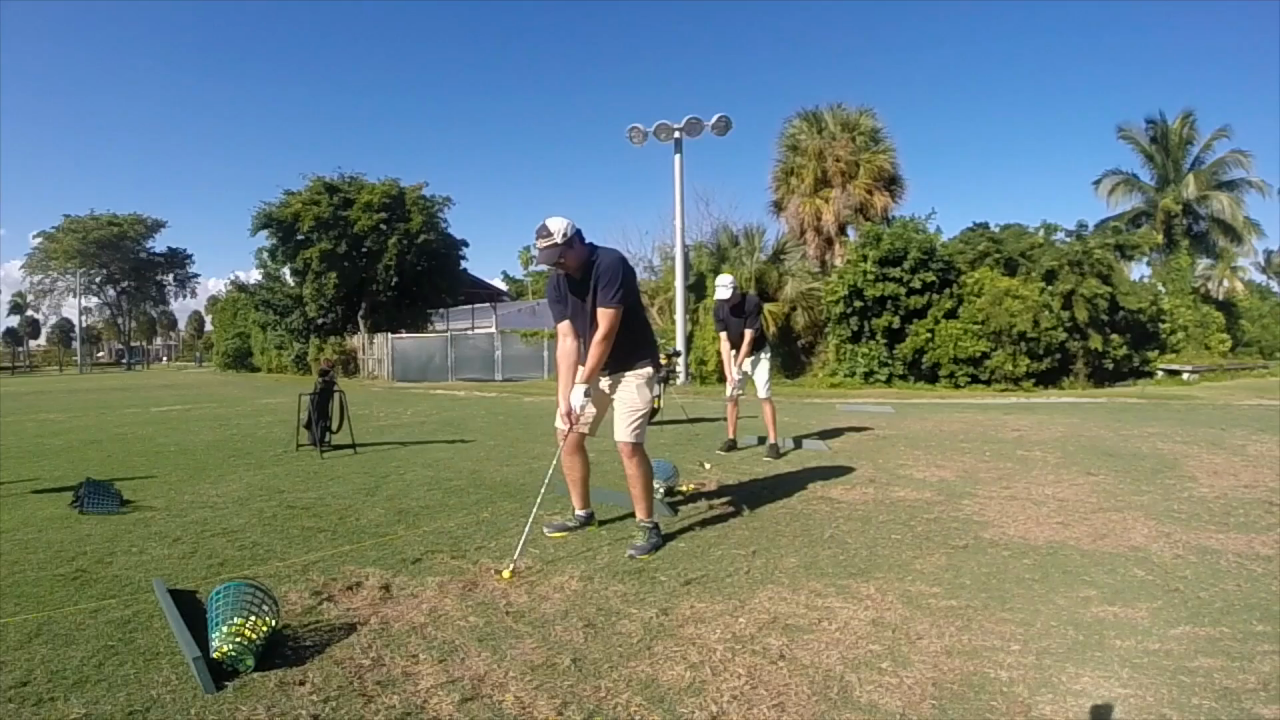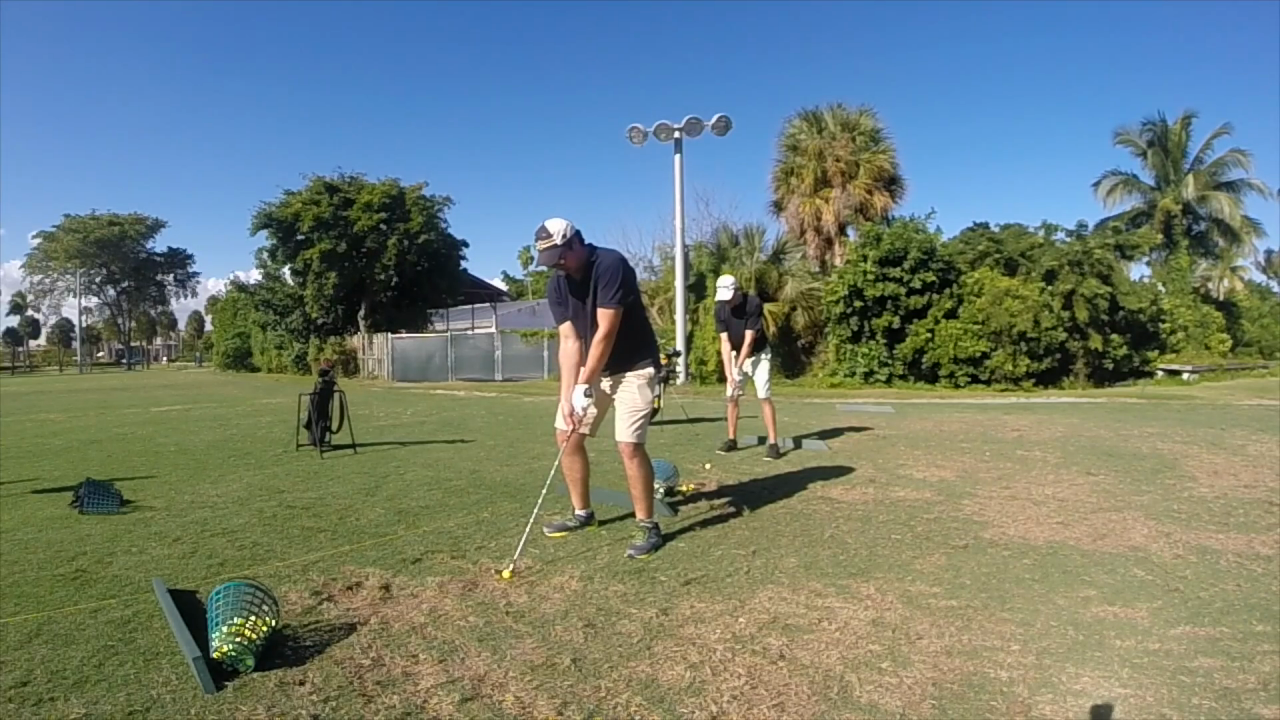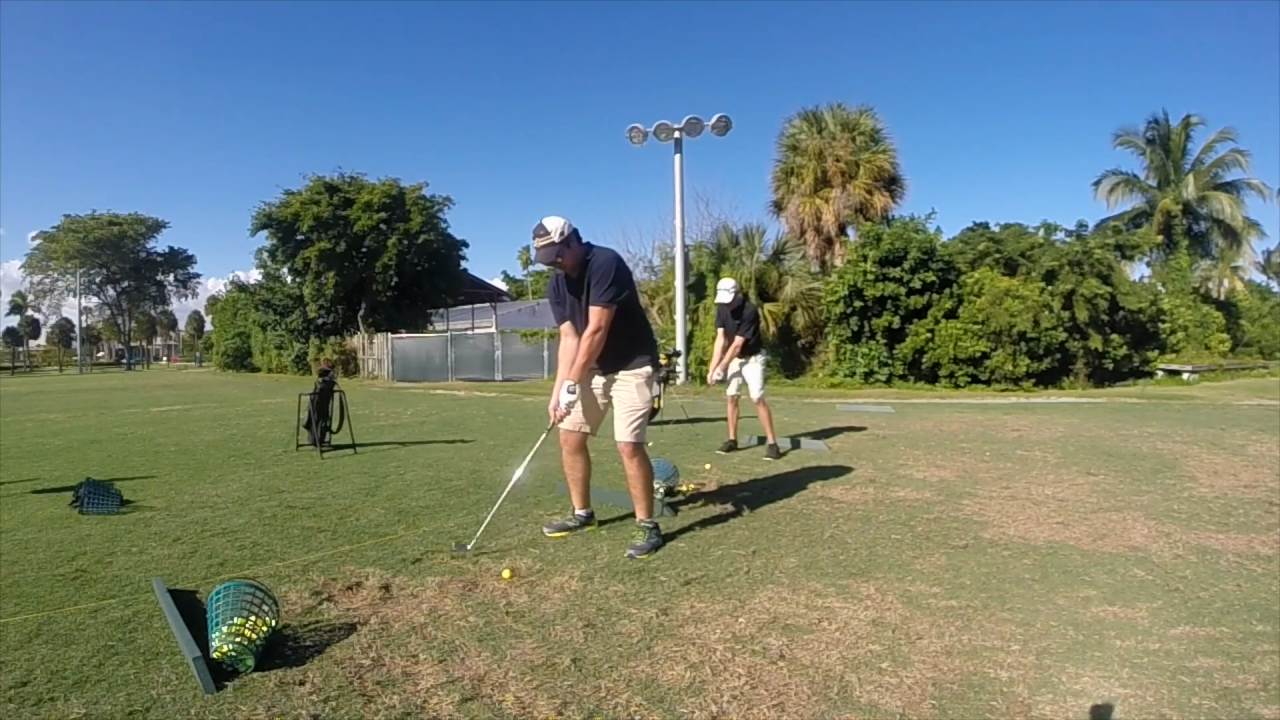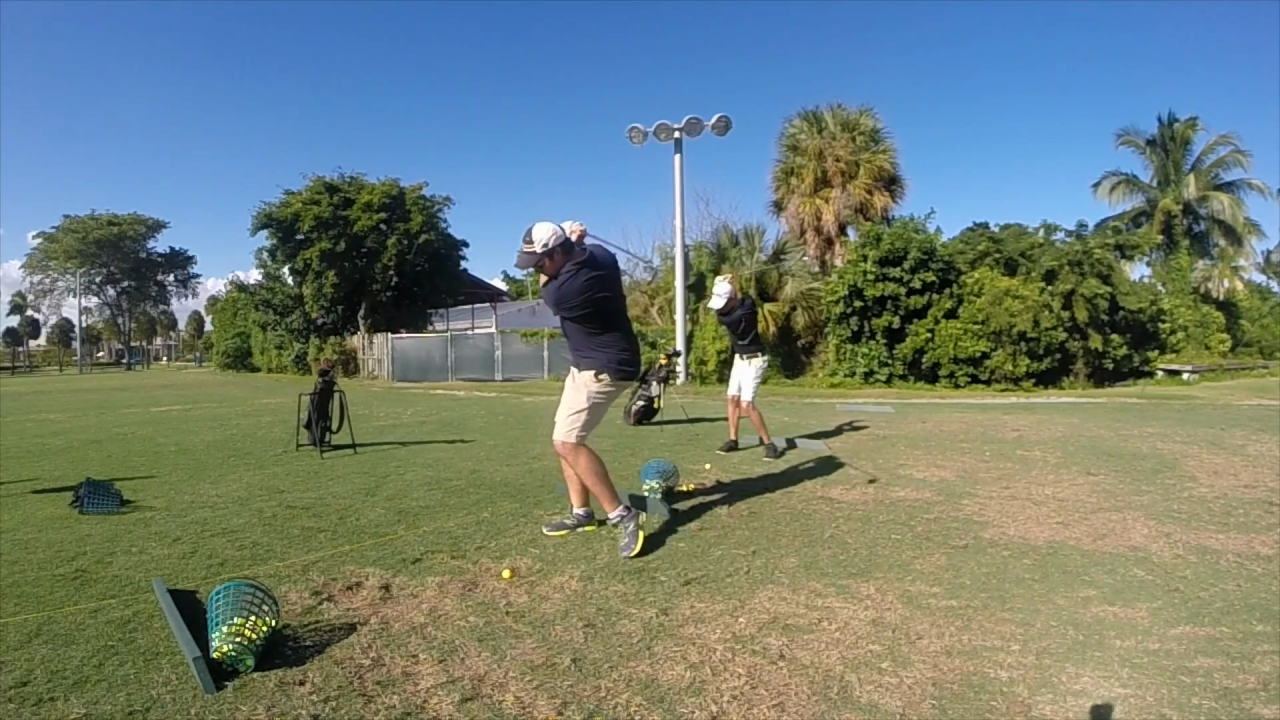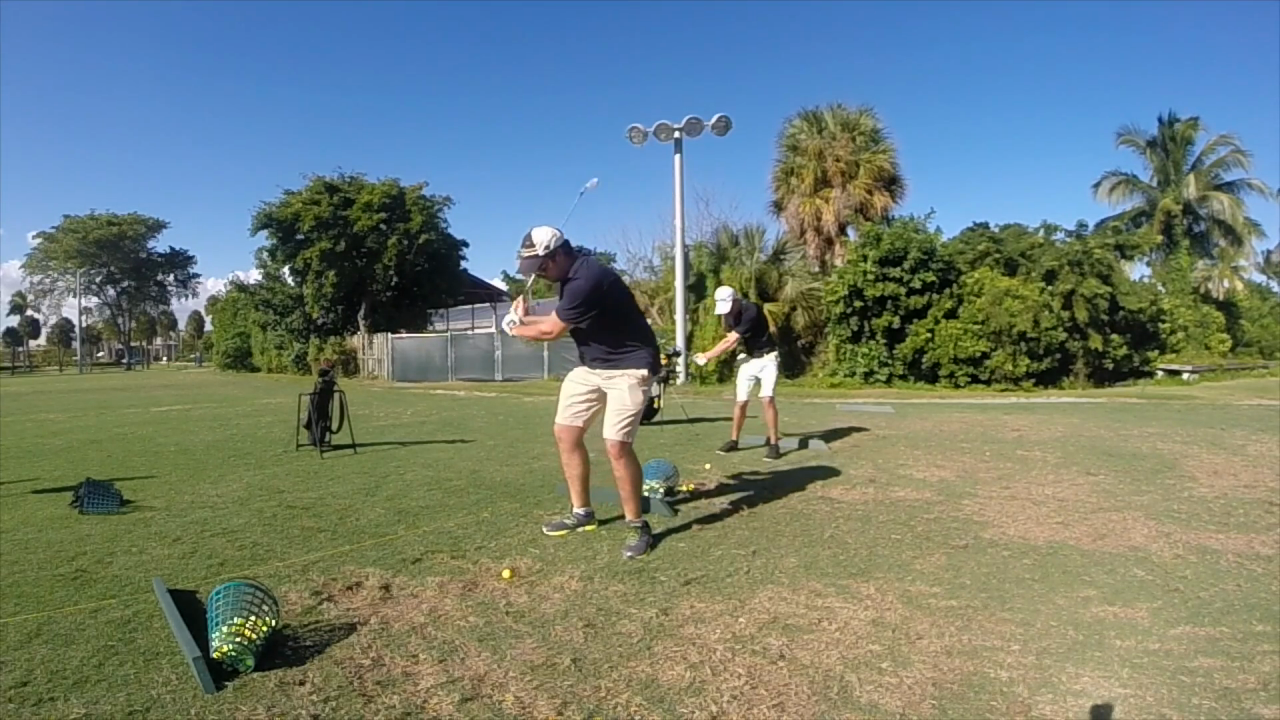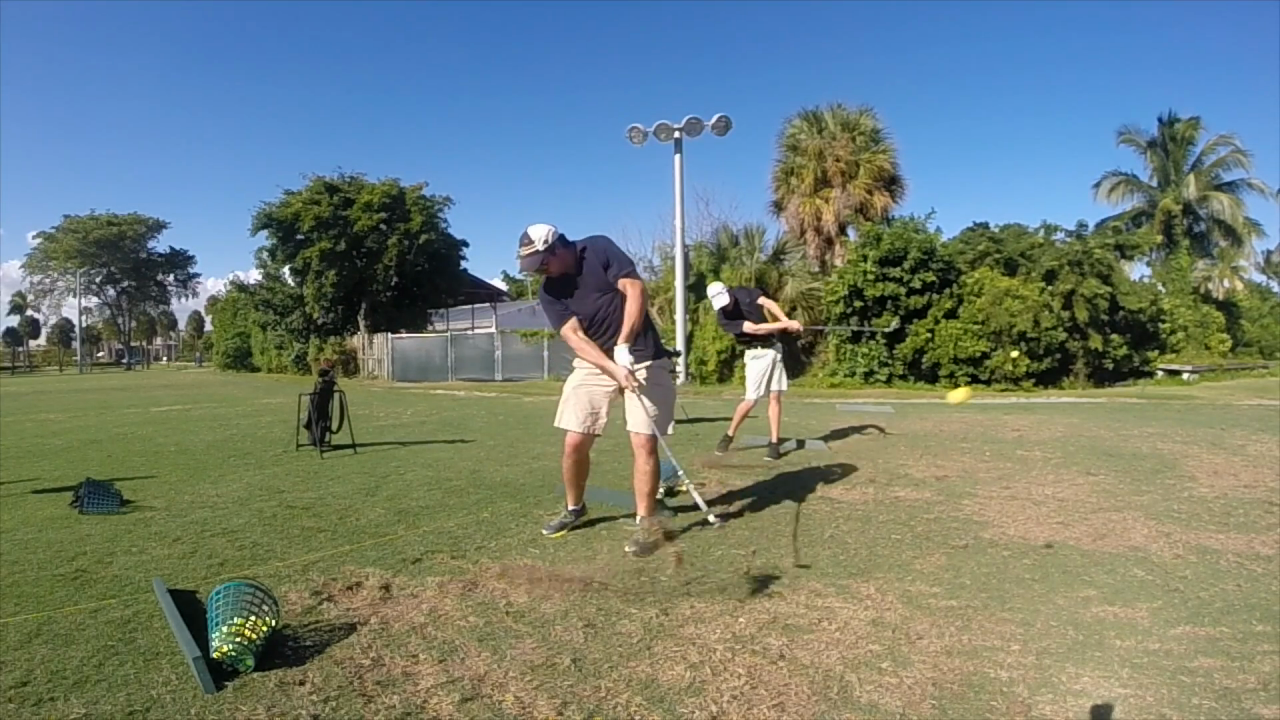
dt=0.7s
person 1, frame 1
left shoulder: (611, 264)
right shoulder: (556, 283)
left elbow: (605, 332)
right elbow: (567, 339)
left wrist: (582, 386)
right wrist: (563, 394)
left hip: (632, 366)
right hip: (591, 365)
left knee: (628, 444)
right knee: (568, 436)
left ankle: (648, 526)
right ankle: (582, 513)
person 1, frame 2
left shoulder: (611, 265)
right shoulder: (557, 284)
left elbow: (605, 333)
right elbow: (570, 341)
left wrist: (584, 388)
right wrist: (566, 396)
left hip: (633, 367)
right hip: (591, 365)
left knee: (629, 445)
right knee: (567, 435)
left ankle: (648, 526)
right ankle: (582, 513)
person 1, frame 3
left shoulder: (606, 264)
right shoulder: (558, 282)
left elbow: (596, 332)
right elbow: (568, 337)
left wrist: (570, 384)
right wrist: (560, 390)
left hip: (632, 366)
right hip: (593, 367)
left knee: (628, 445)
right knee: (569, 436)
left ankle: (648, 526)
right ankle: (582, 514)
person 1, frame 4
left shoulder: (562, 291)
right shoulder: (601, 255)
left wrist: (567, 239)
right wrist: (575, 239)
left hip: (602, 369)
right hip: (594, 363)
left knee: (566, 441)
right knee: (568, 438)
left ankle: (623, 516)
right ankle: (582, 513)
person 1, frame 5
left shoulder: (587, 279)
right shoulder: (568, 277)
left elbow: (552, 330)
right elbow: (561, 323)
left wrist: (515, 327)
right wrist: (525, 318)
left hip: (630, 366)
right hip: (592, 363)
left knee: (616, 445)
right knee: (565, 432)
left ankle: (637, 525)
right ankle: (582, 512)
person 1, frame 6
left shoulder: (599, 249)
right shoulder: (550, 291)
left elbow: (636, 292)
right elbow: (575, 337)
left wrist: (623, 345)
right wrist: (612, 369)
left hip: (645, 360)
right hip: (594, 364)
left knee: (644, 441)
right knee: (574, 442)
left ankle: (644, 523)
right ankle: (574, 508)
person 2, frame 1
left shoulder: (752, 303)
right shoulder: (719, 309)
left elbow: (748, 338)
right elbow: (724, 341)
left wrist: (737, 367)
right wrist: (728, 371)
left hip: (758, 354)
right hip: (735, 354)
left knee: (764, 396)
right knee: (731, 396)
left ankle: (773, 442)
right ankle: (731, 439)
person 2, frame 2
left shoulder: (754, 304)
right shoulder: (720, 310)
left elbow: (749, 339)
right elbow: (725, 342)
left wrist: (738, 368)
right wrist: (728, 373)
left hip: (758, 355)
right hip: (736, 354)
left knee: (764, 397)
right knee: (732, 397)
left ankle: (773, 443)
right ankle: (732, 439)
person 2, frame 3
left shoulder: (749, 311)
right shoulder: (722, 309)
left elbow: (737, 344)
right elbow: (720, 339)
left wrist: (720, 367)
right wrist: (713, 368)
left hip: (753, 358)
right hip: (736, 358)
left knee: (758, 399)
right knee: (732, 397)
left ankle: (772, 443)
right ankle: (732, 439)
person 2, frame 4
left shoulder: (733, 319)
right shoulder: (746, 301)
left elbow: (720, 314)
left wrist: (720, 285)
right wrist: (726, 285)
left hip: (752, 361)
right hip: (741, 358)
left knee: (746, 404)
right knee: (732, 399)
left ankle: (769, 443)
right ankle: (733, 440)
person 2, frame 5
left shoulder: (751, 311)
right shoulder: (728, 314)
left elbow: (731, 342)
right elbow: (729, 341)
left wrist: (708, 356)
right wrist: (709, 355)
left hip: (767, 358)
right hip: (747, 359)
left knee: (767, 400)
right knee: (741, 401)
left ankle: (773, 444)
right ankle: (733, 441)
person 2, frame 6
left shoulder: (742, 293)
right shoulder: (723, 318)
left elbow: (768, 303)
right elbow: (755, 329)
left wrist: (786, 320)
right wrist: (785, 325)
left hip: (774, 348)
right hip: (756, 354)
left knee: (775, 397)
right knee: (751, 400)
left ankle: (774, 442)
right ankle: (729, 436)
